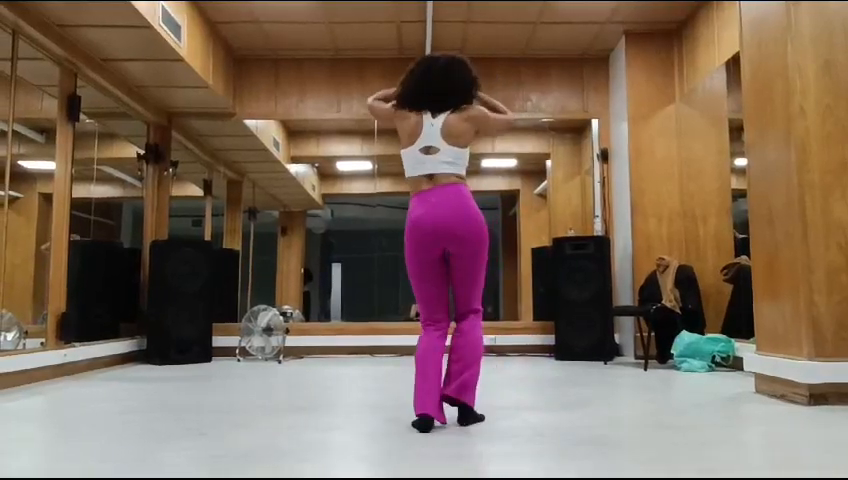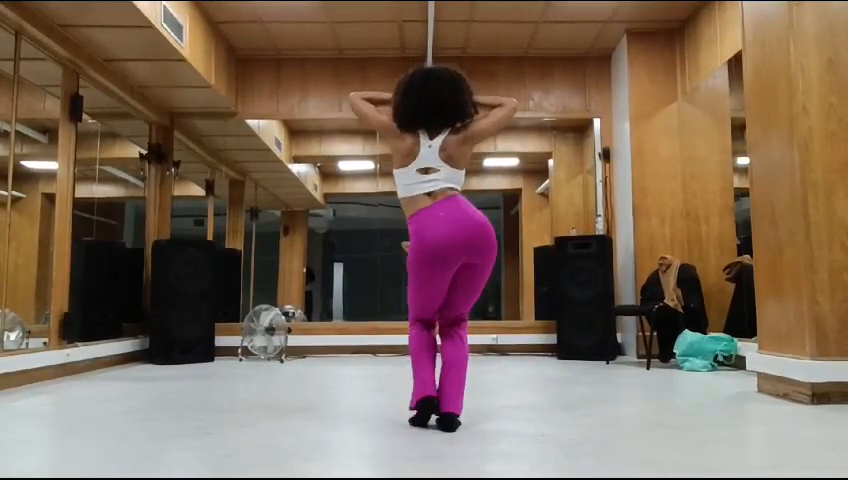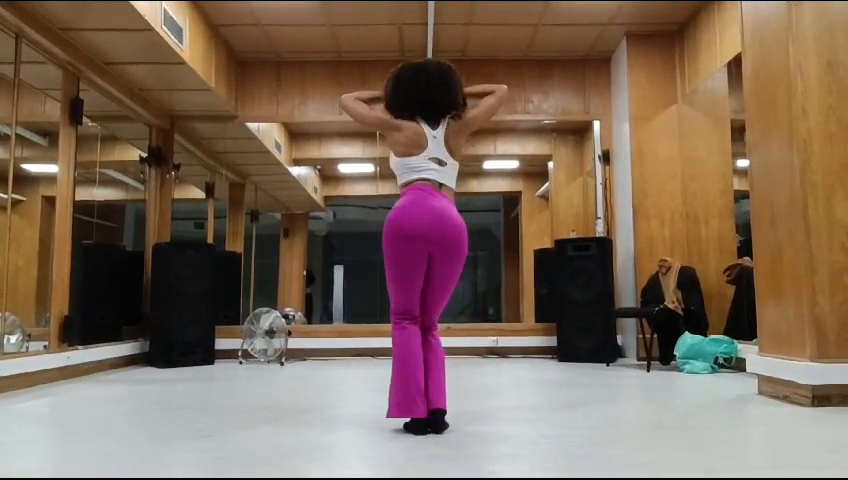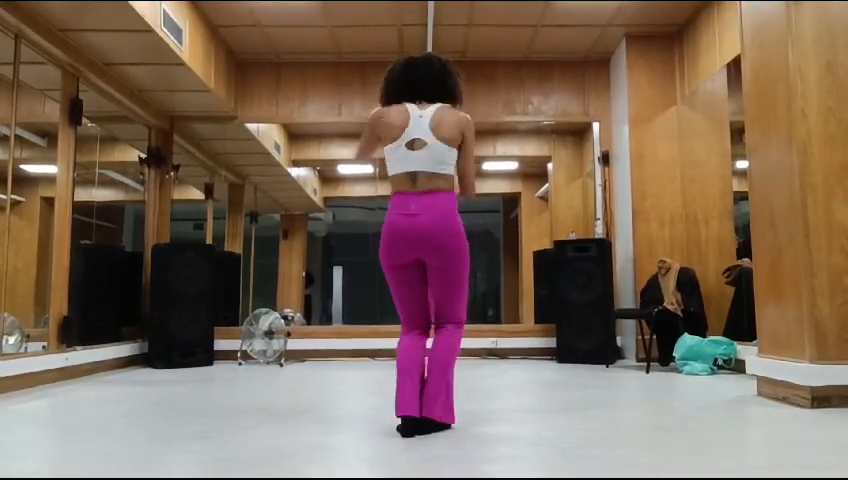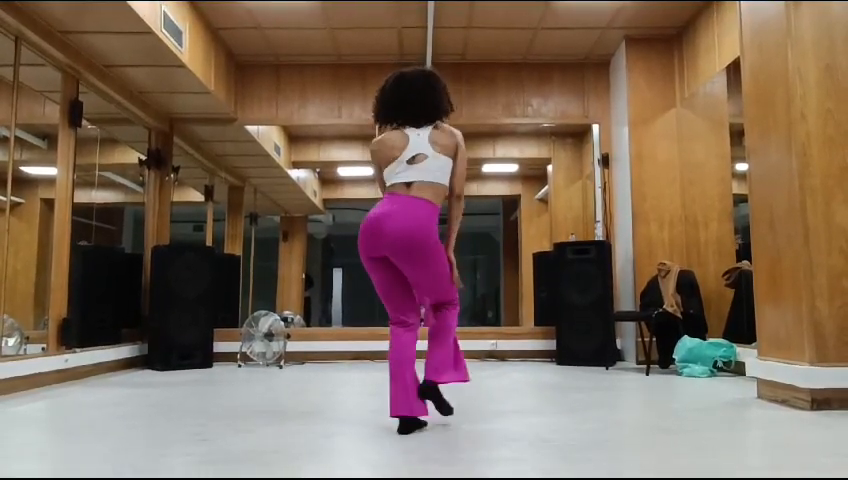
dt=1s
person 1, frame 1
left shoulder: (405, 118)
right shoulder: (467, 117)
left elbow: (373, 100)
right elbow: (508, 118)
left wrist: (405, 88)
right wrist: (475, 95)
left hip: (421, 218)
right hip: (463, 212)
left knee: (432, 320)
right knee: (469, 312)
left ankle: (426, 410)
right ankle: (464, 399)
person 1, frame 2
left shoulder: (398, 137)
right shoulder: (462, 139)
left elbow: (355, 98)
right elbow: (510, 105)
left wrist: (395, 98)
right wrist: (471, 100)
left hip: (428, 238)
right hip: (472, 226)
left knee: (421, 322)
right knee: (455, 323)
left ankle: (425, 396)
right ankle: (449, 410)
person 1, frame 3
left shoulder: (396, 127)
right shoulder: (457, 128)
left elbow: (348, 101)
right elbow: (500, 91)
left wrist: (385, 94)
right wrist: (460, 92)
left hip: (410, 216)
right hip: (452, 225)
left knee: (405, 318)
right knee: (427, 322)
left ankle: (416, 413)
right ankle: (436, 409)
person 1, frame 4
left shoulder: (383, 116)
right shoulder: (458, 121)
left elbow: (362, 155)
right elbow: (469, 184)
left hip: (399, 224)
right hip: (442, 221)
left knee: (412, 326)
right knee: (449, 322)
left ankle: (408, 413)
right ankle: (433, 412)
person 1, frame 5
left shoulder: (381, 143)
right shoulder: (451, 137)
right elbow: (457, 194)
right wrist: (449, 246)
left hip: (375, 224)
right hip: (415, 227)
left knee: (403, 319)
right knee: (445, 301)
left ankle: (407, 411)
right ankle: (433, 381)
